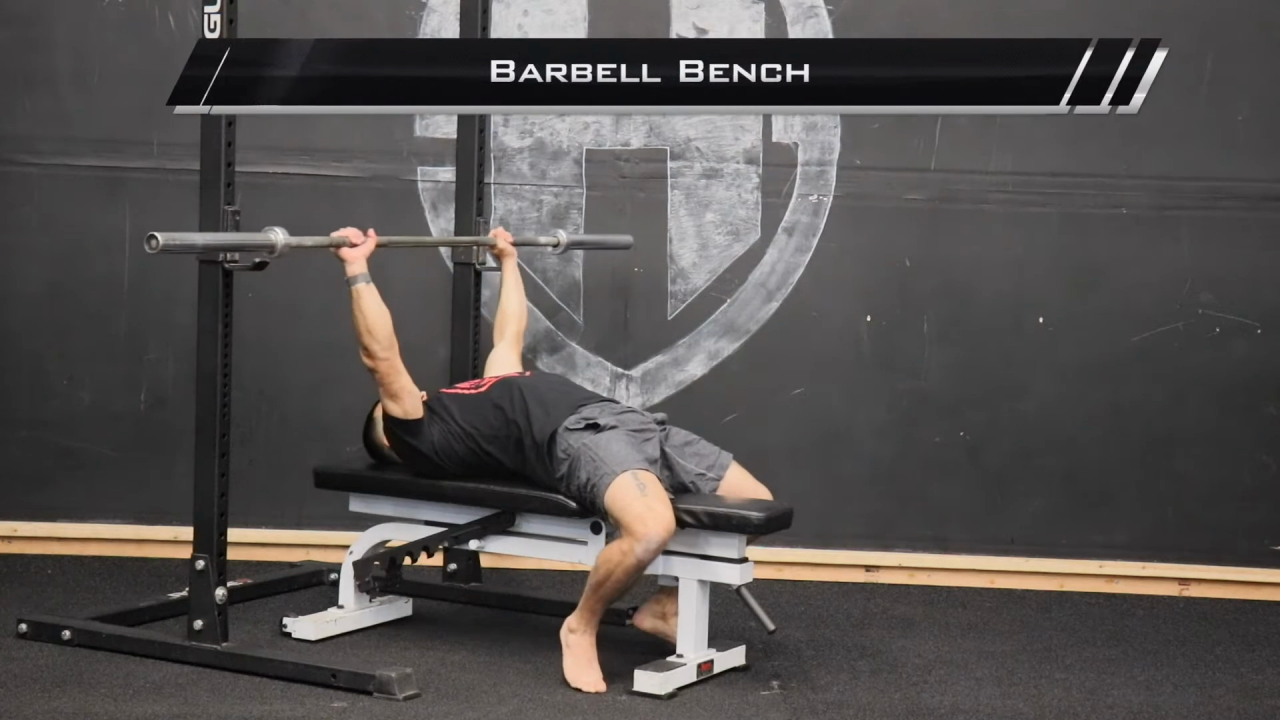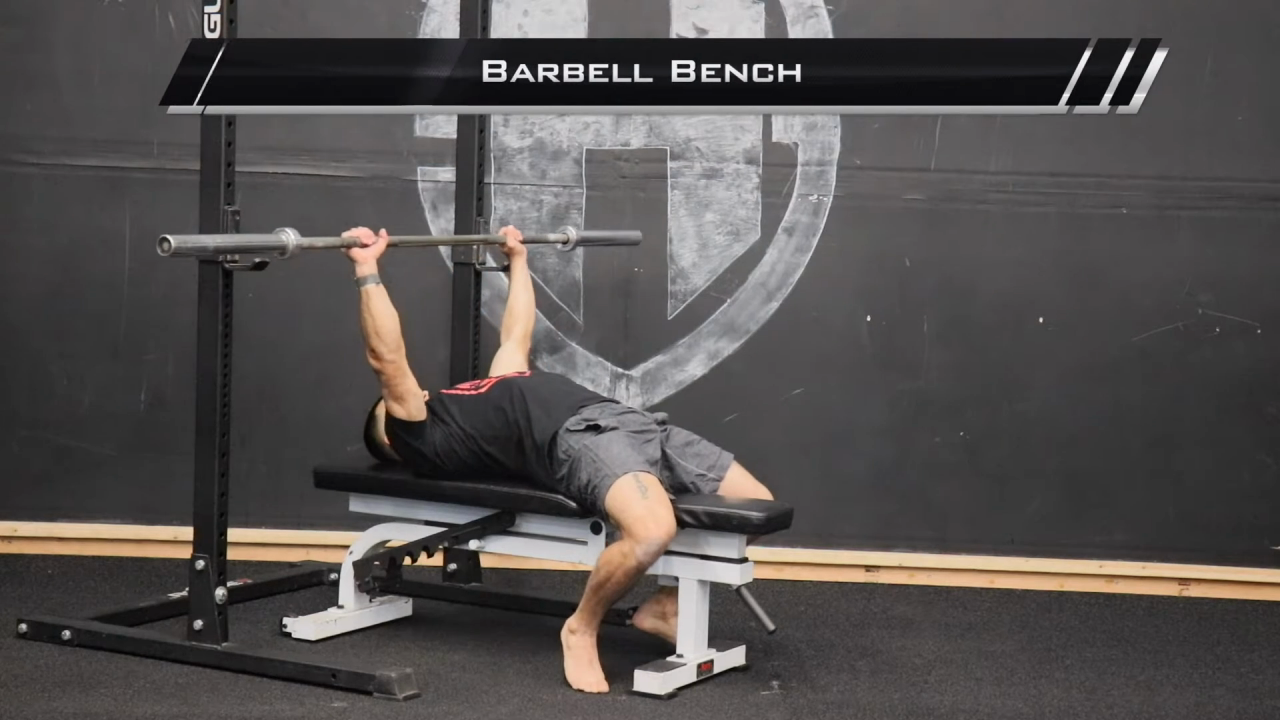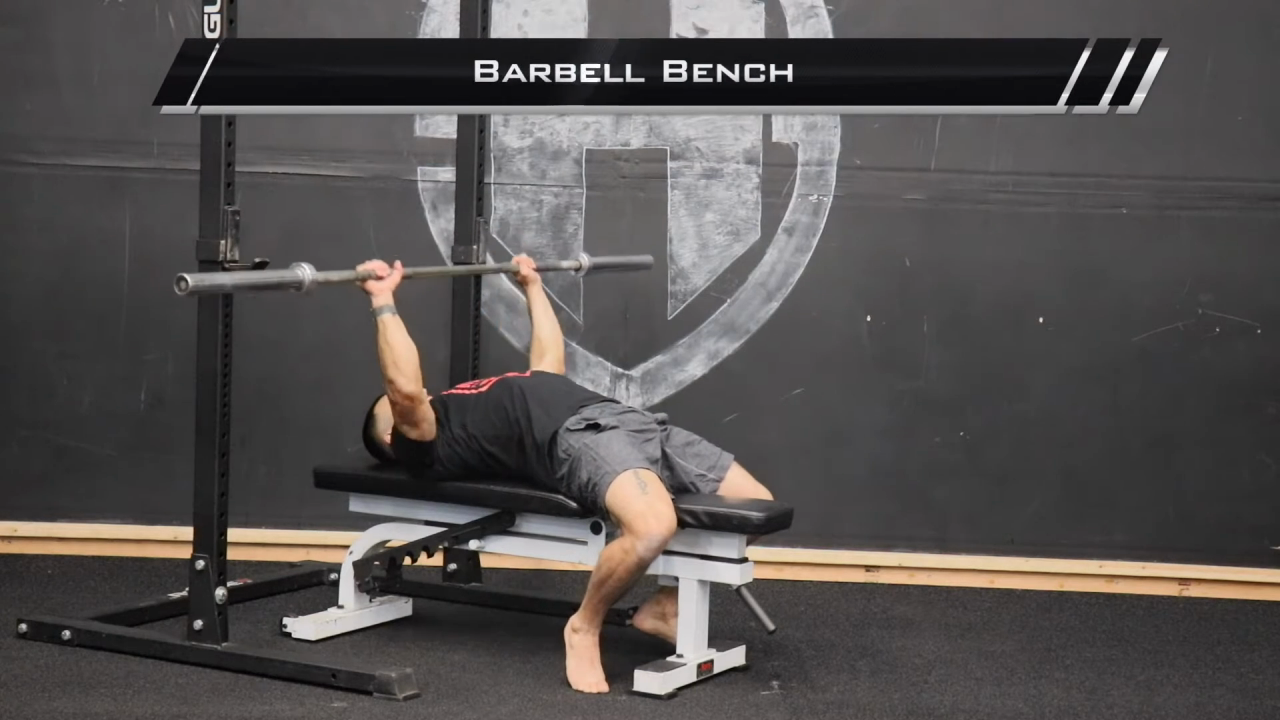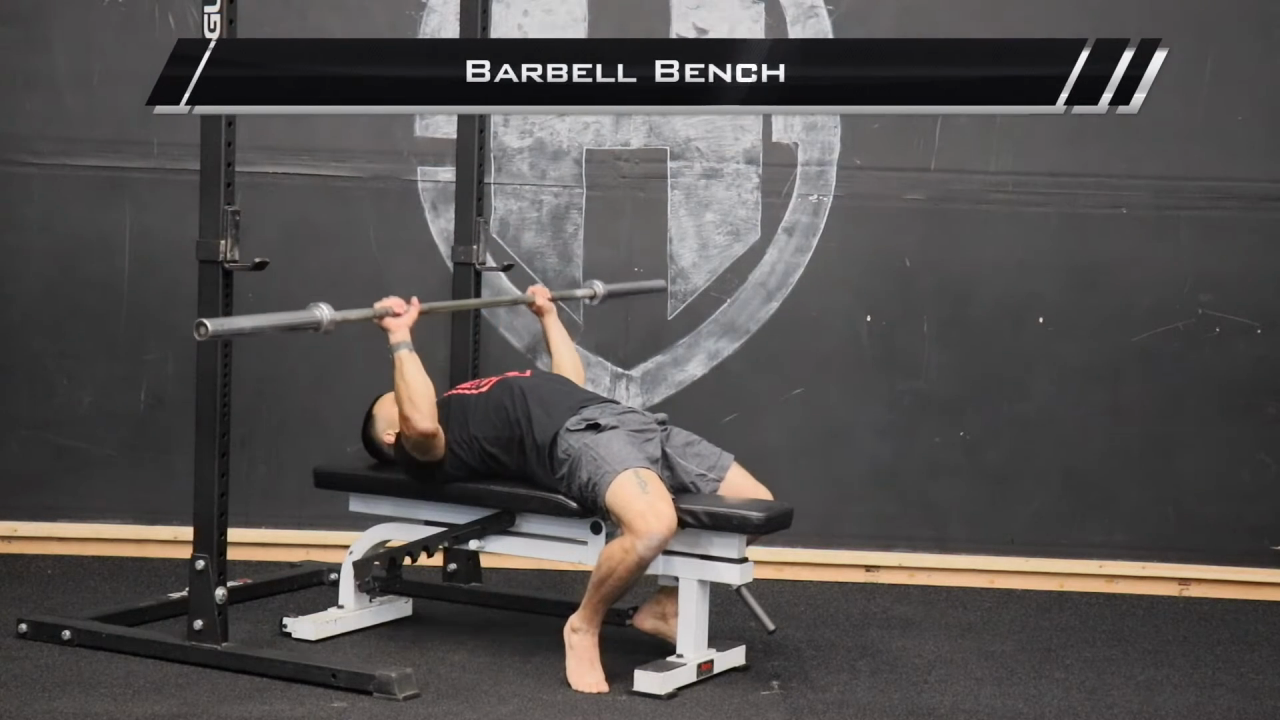
dt=0.3s
person 1, frame 1
left shoulder: (472, 404)
right shoulder: (423, 437)
left elbow: (509, 336)
right elbow: (380, 356)
left wrist: (508, 260)
right wrist: (357, 269)
right knee: (652, 528)
left ankle: (666, 605)
right ankle: (581, 626)
person 1, frame 2
left shoulder: (477, 406)
right shoulder: (424, 440)
left elbow: (516, 337)
right elbow: (387, 358)
left wrist: (518, 259)
right wrist: (367, 269)
right knee: (651, 532)
left ankle: (666, 605)
right ankle: (582, 628)
person 1, frame 3
left shoulder: (477, 408)
right shoulder: (427, 444)
left elbow: (550, 361)
right elbow: (405, 389)
left wrist: (532, 287)
right wrist: (383, 302)
right knee: (652, 526)
left ankle: (665, 606)
right ankle: (584, 628)
person 1, frame 4
left shoulder: (476, 410)
right shoulder: (423, 448)
left elbow: (571, 382)
right elbow: (422, 424)
left wrist: (548, 315)
right wrist: (400, 337)
right knee: (653, 526)
left ankle: (665, 606)
right ankle: (584, 627)
